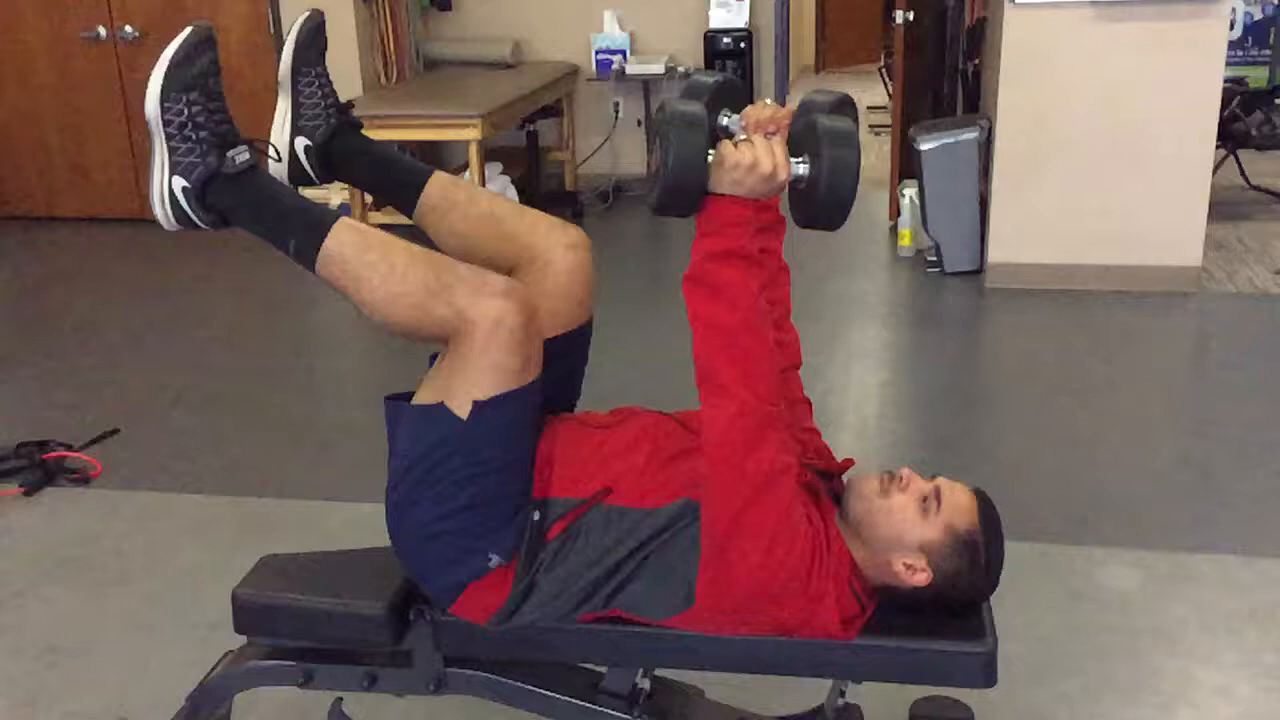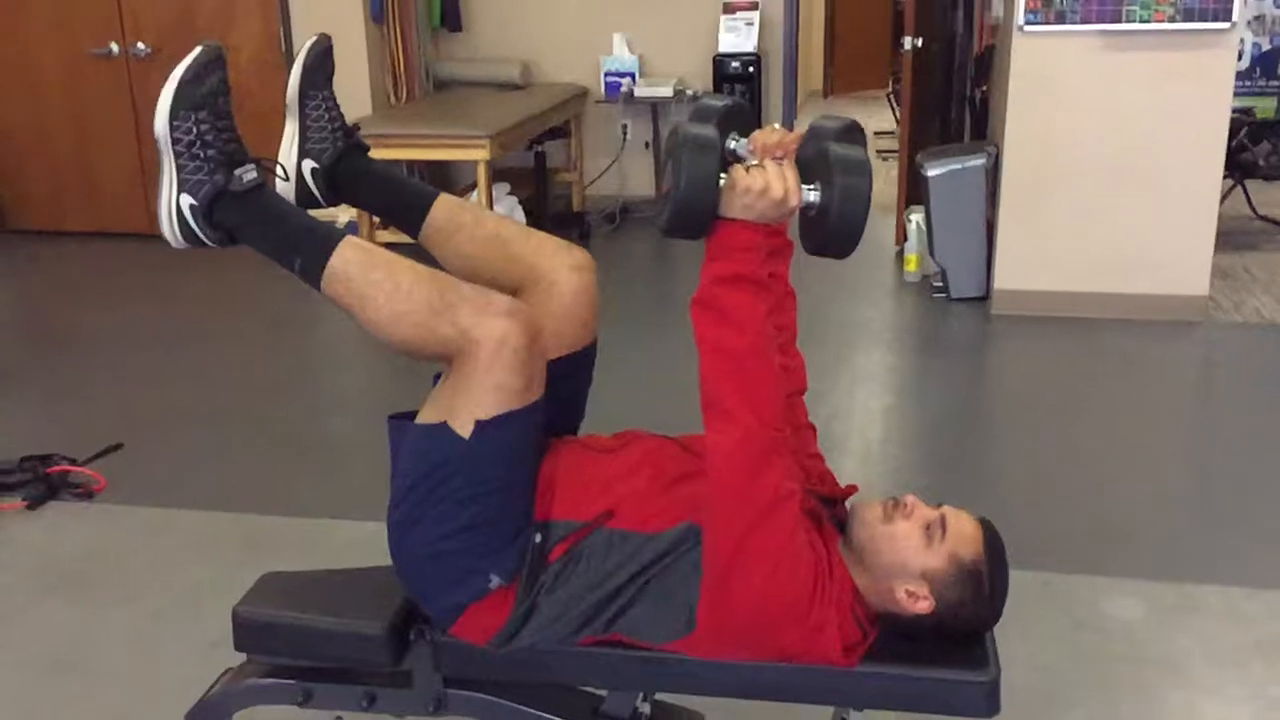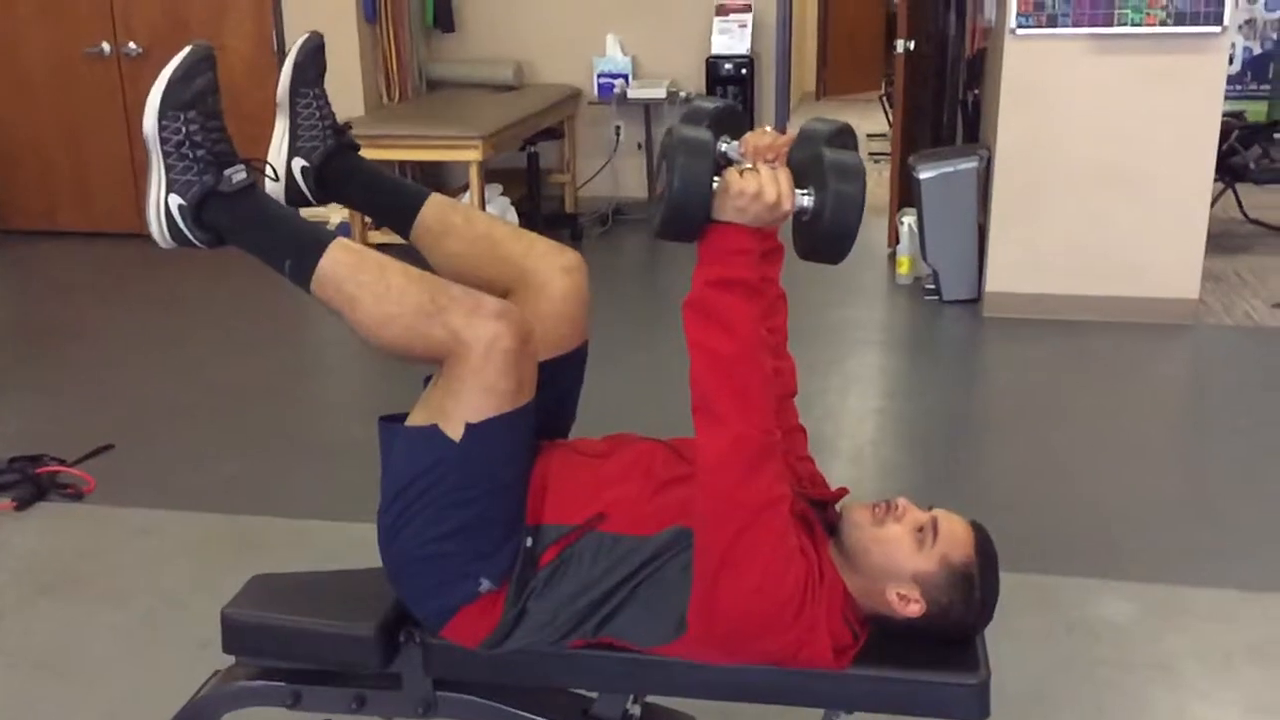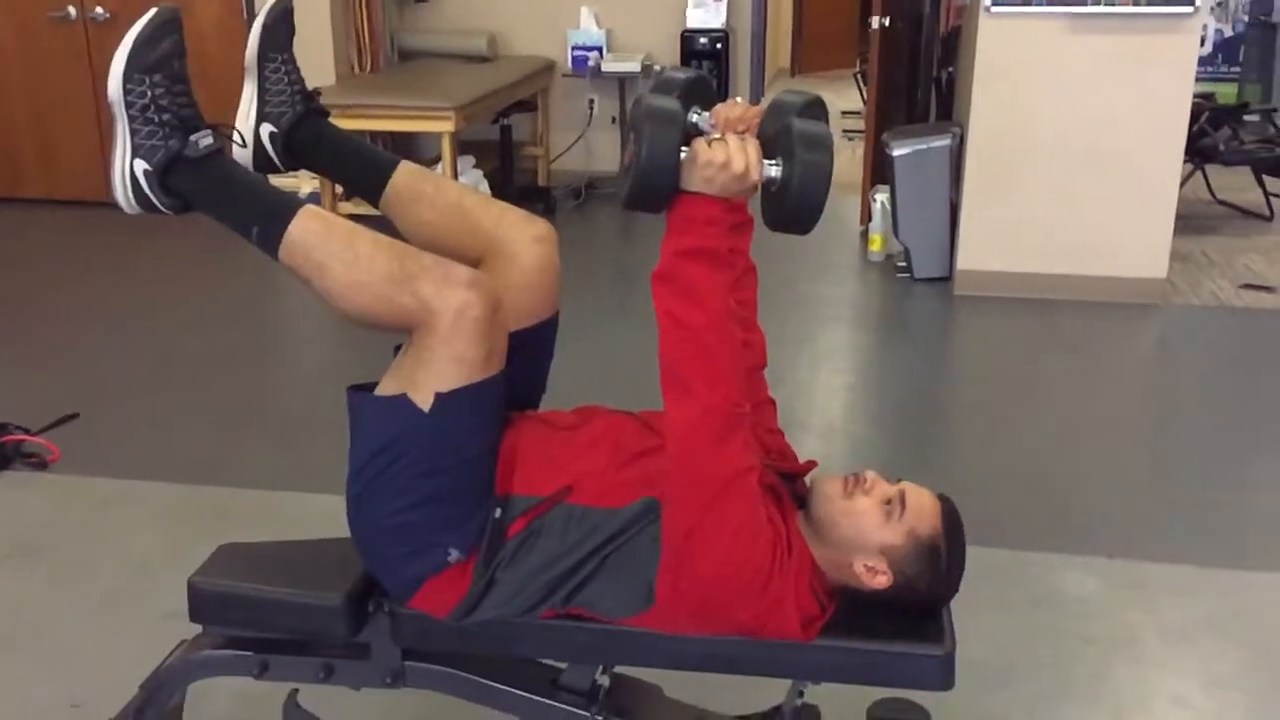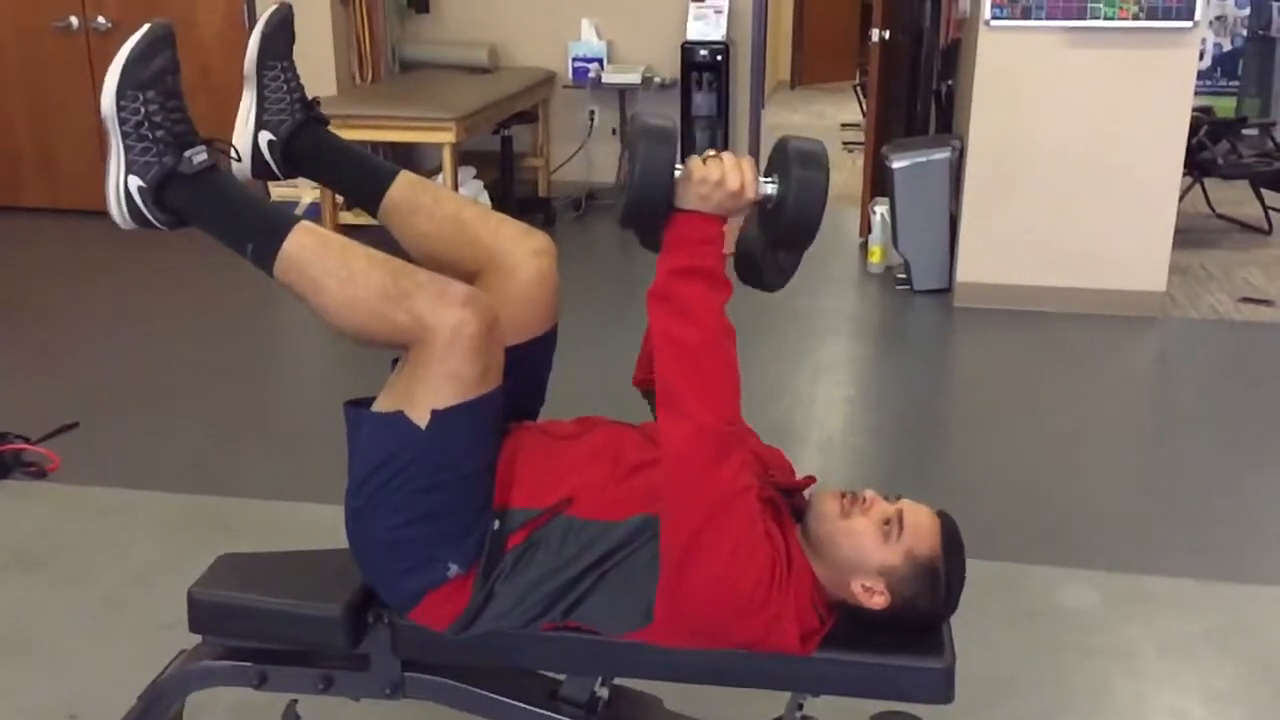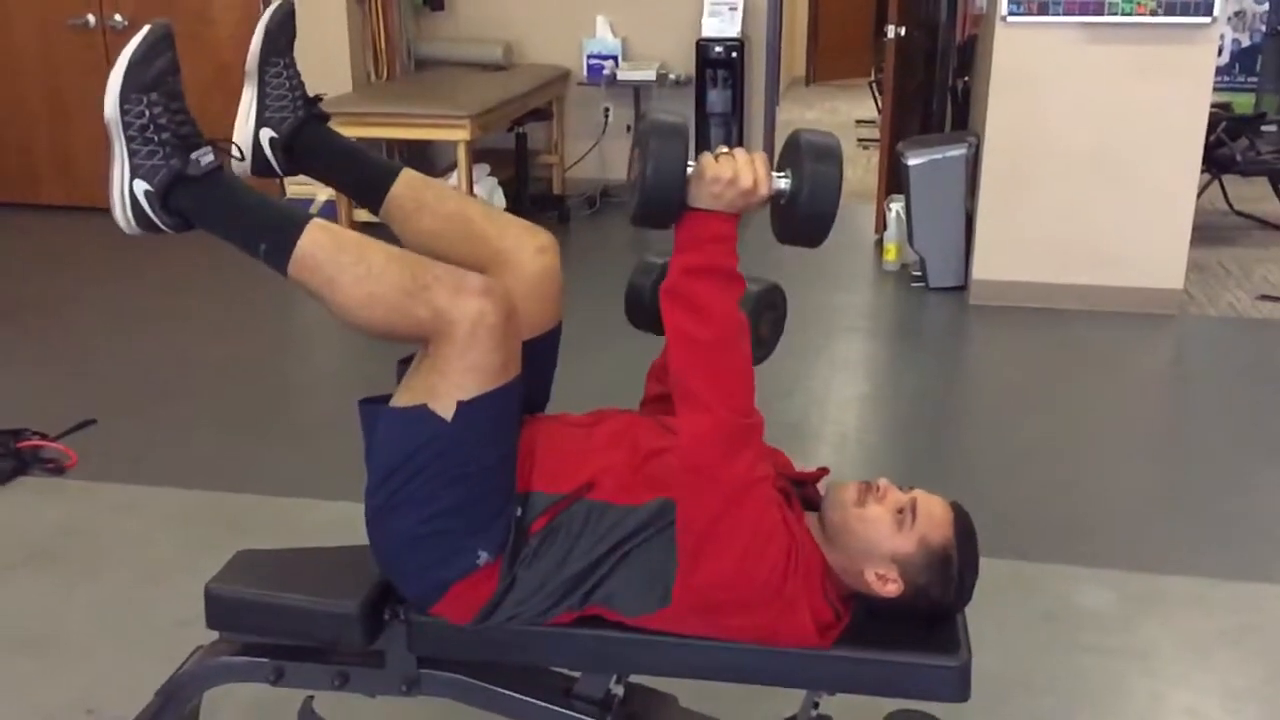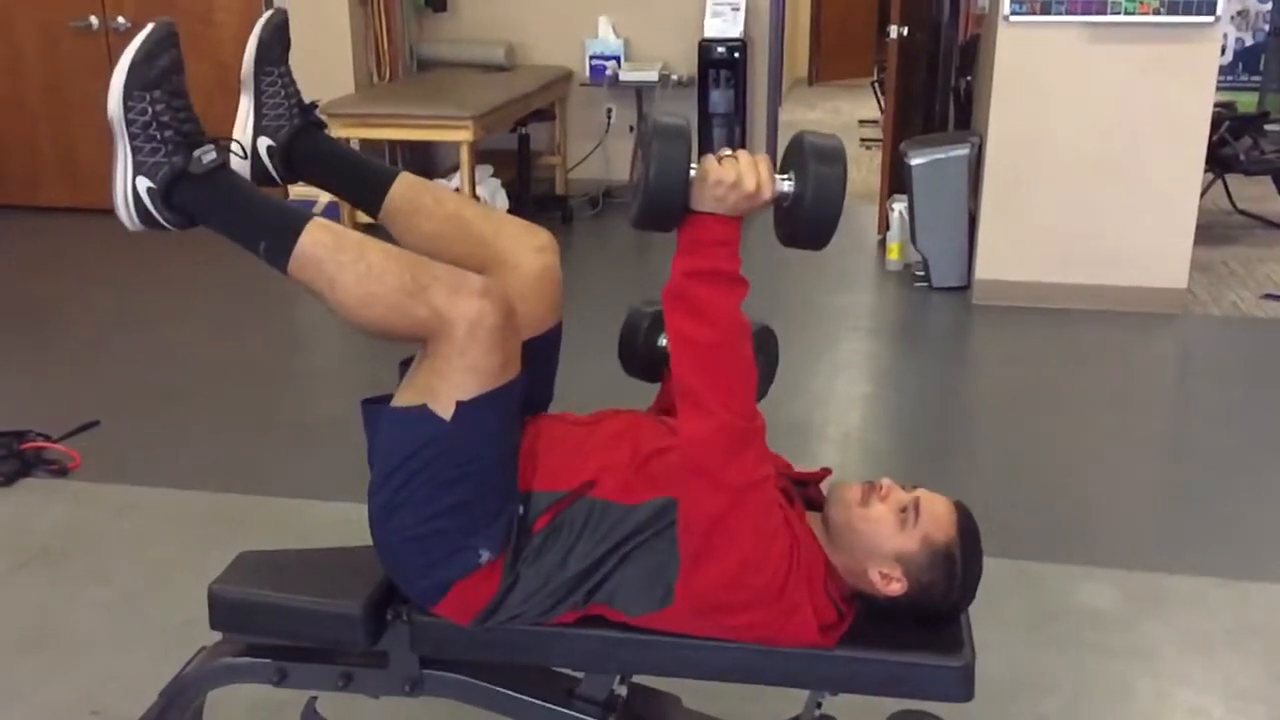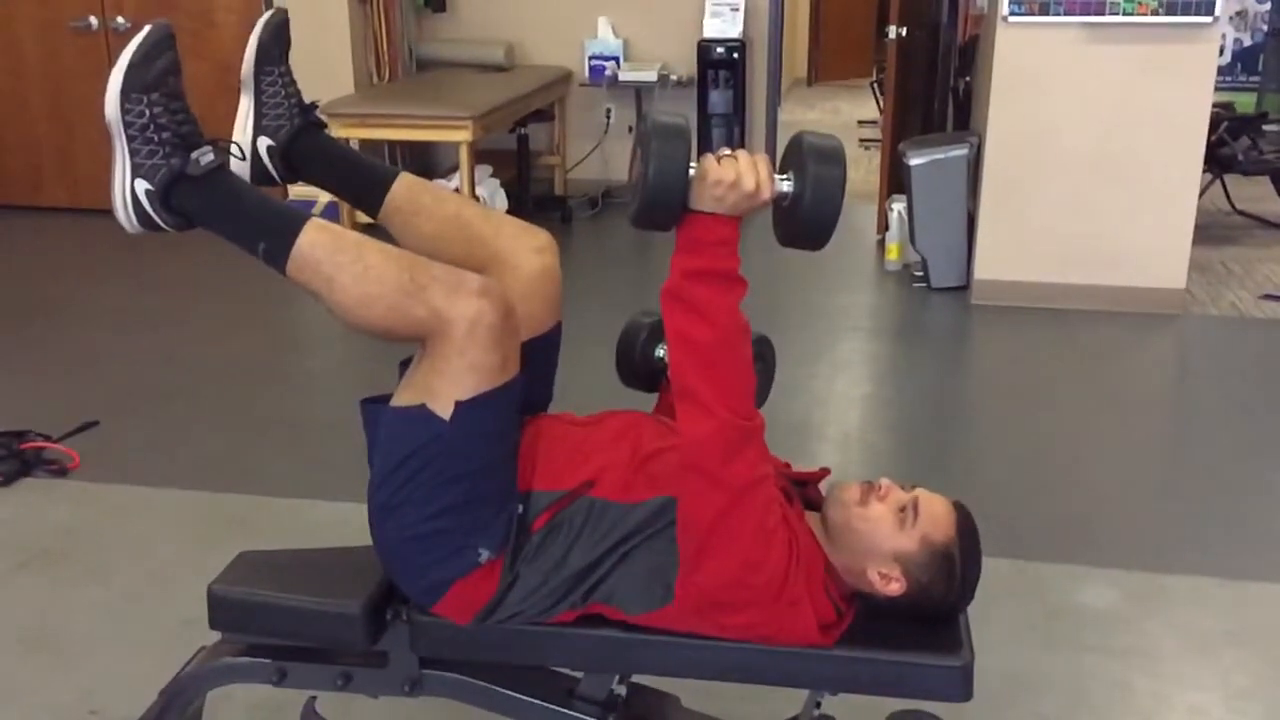
dt=0.4s
person 1, frame 1
left shoulder: (791, 578)
right shoulder: (812, 481)
left elbow: (742, 402)
right elbow: (769, 369)
left wrist: (734, 207)
right wrist: (759, 206)
left hip: (486, 555)
right hip: (534, 472)
left knee: (495, 308)
right knee: (559, 255)
left ankle: (219, 183)
right ankle: (326, 145)
person 1, frame 2
left shoulder: (792, 605)
right shoulder: (816, 510)
left elbow: (747, 425)
right elbow: (774, 399)
left wrist: (744, 232)
right wrist: (766, 226)
left hip: (485, 577)
right hip: (531, 494)
left knee: (496, 326)
right knee: (563, 274)
left ankle: (227, 200)
right ankle: (331, 166)
person 1, frame 3
left shoulder: (782, 606)
right shoulder: (808, 514)
left elbow: (739, 431)
right elbow: (766, 398)
left wrist: (736, 237)
right wrist: (757, 230)
left hip: (474, 579)
right hip: (523, 497)
left knee: (488, 328)
right knee: (555, 276)
left ankle: (216, 201)
right ankle: (321, 167)
person 1, frame 4
left shoulder: (752, 578)
right shoulder: (777, 487)
left elbow: (706, 404)
right elbow: (733, 374)
left wrist: (705, 205)
right wrist: (727, 203)
left hip: (444, 550)
right hip: (495, 466)
left knee: (459, 298)
right knee: (526, 245)
left ankle: (181, 167)
right ankle: (289, 133)
person 1, frame 5
left shoulder: (750, 594)
right shoulder: (767, 495)
left elbow: (698, 427)
right elbow: (697, 420)
left wrist: (697, 228)
right wrist: (703, 255)
left hip: (445, 561)
right hip: (491, 479)
left knee: (452, 316)
right knee: (525, 260)
left ankle: (176, 181)
right ankle: (290, 141)
person 1, frame 6
left shoulder: (767, 580)
right shoulder: (779, 499)
left elbow: (717, 422)
right elbow: (676, 423)
left wrist: (710, 224)
right wrist: (692, 333)
left hip: (464, 555)
right hip: (505, 476)
left knee: (476, 308)
right knee: (528, 257)
left ankle: (181, 187)
right ankle: (290, 135)
person 1, frame 7
left shoulder: (770, 582)
right shoulder: (782, 504)
left elbow: (719, 427)
right elbow: (692, 431)
left wrist: (712, 225)
left hip: (463, 555)
right hip: (506, 475)
left knee: (473, 305)
right knee: (526, 256)
left ankle: (184, 181)
right ankle: (286, 144)
person 1, frame 8
left shoulder: (769, 581)
right shoulder: (780, 504)
left elbow: (720, 425)
right elbow: (696, 432)
left wrist: (711, 226)
left hip: (463, 553)
right hip: (507, 477)
left knee: (470, 307)
right knee: (527, 257)
left ankle: (183, 183)
right ankle: (287, 144)
